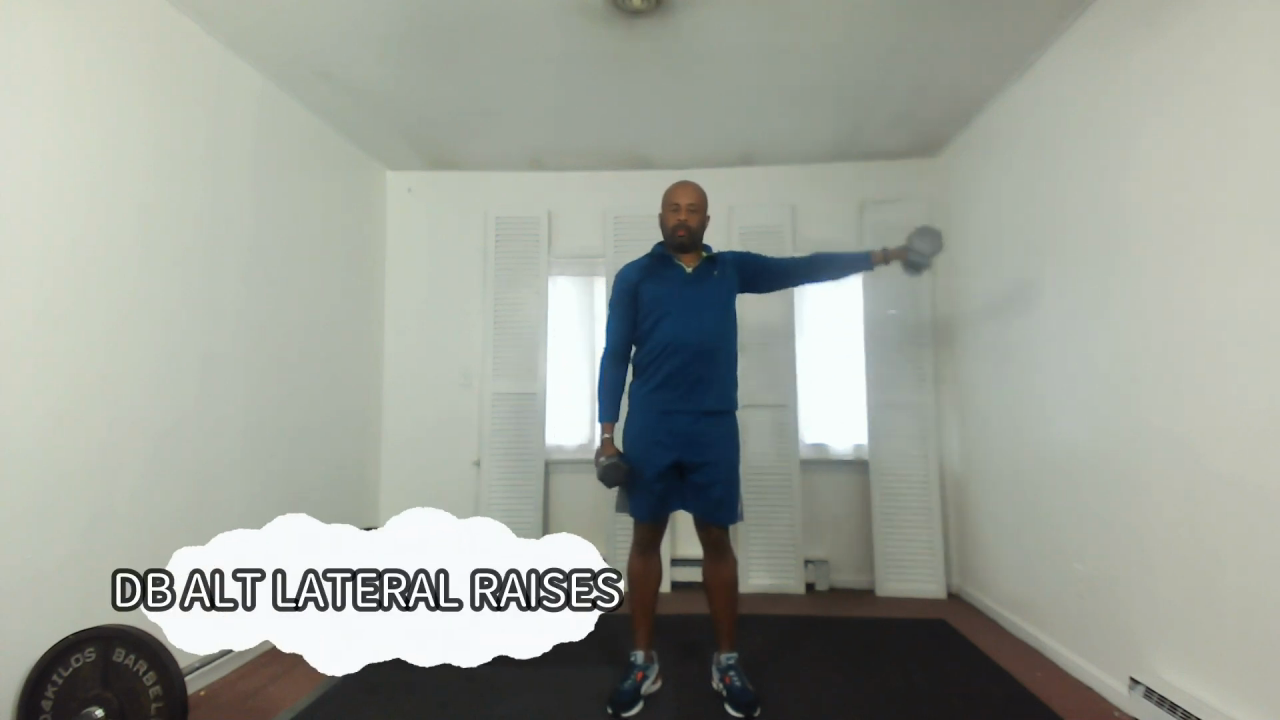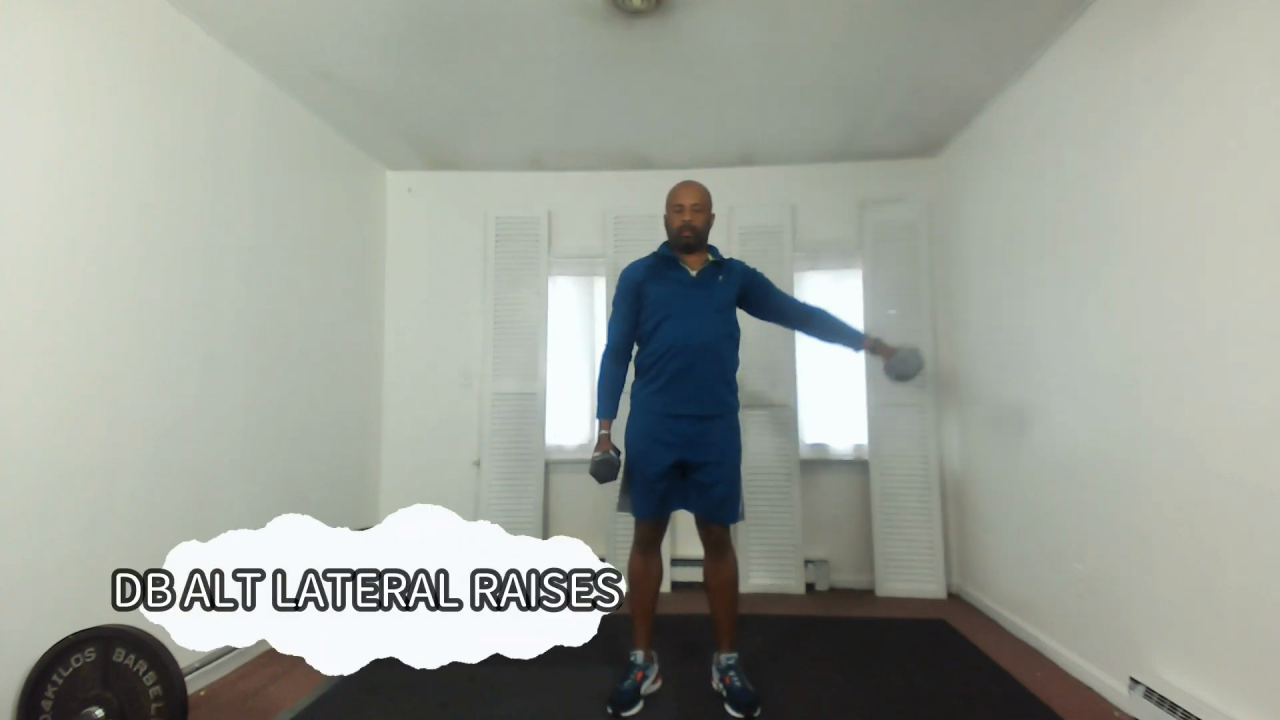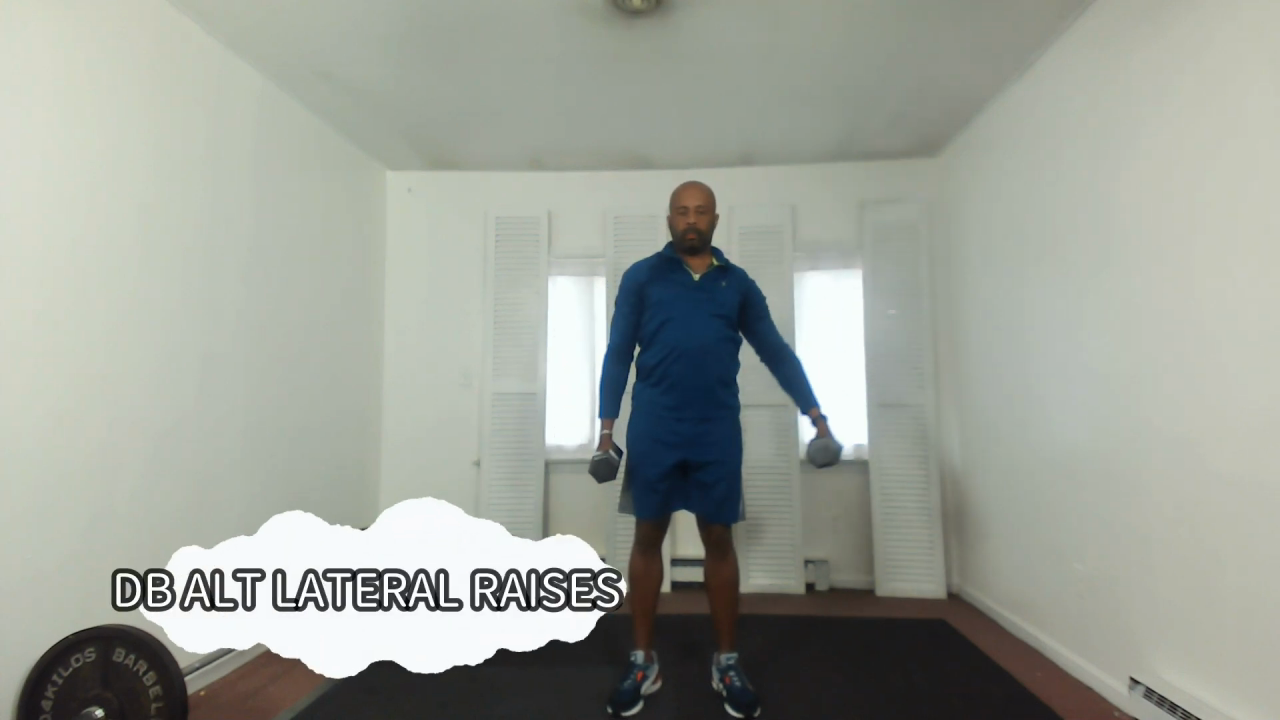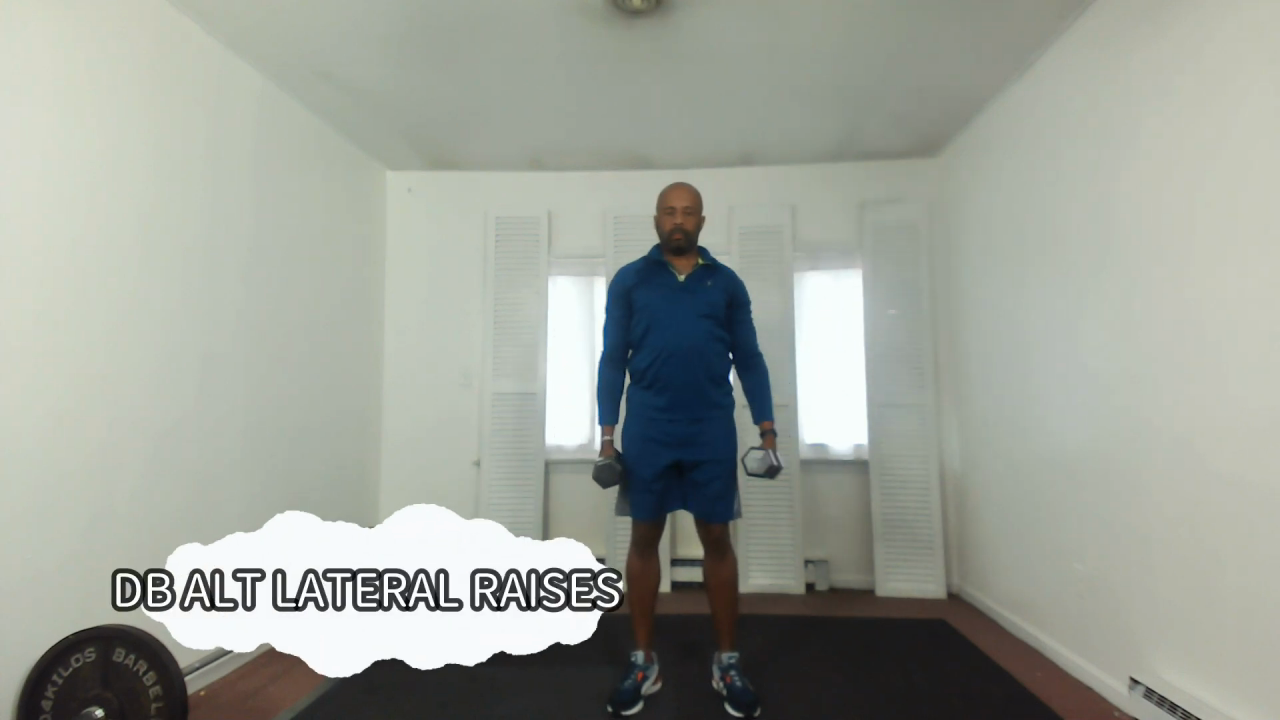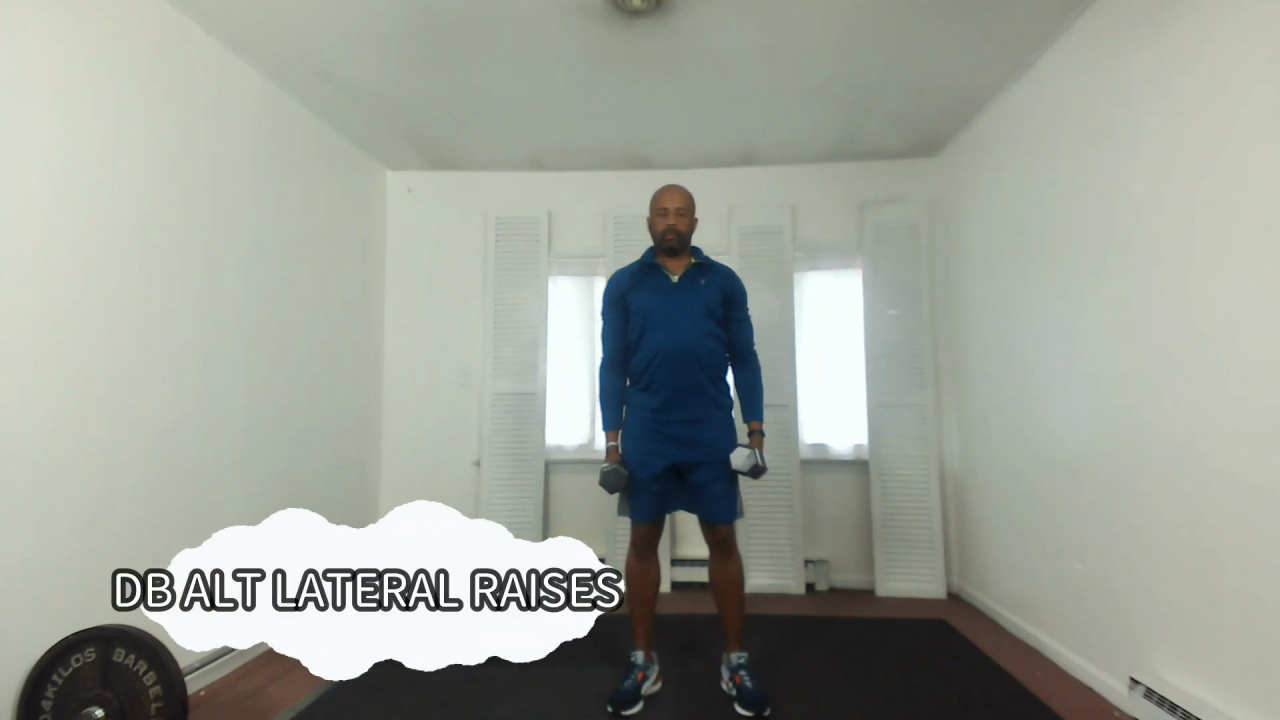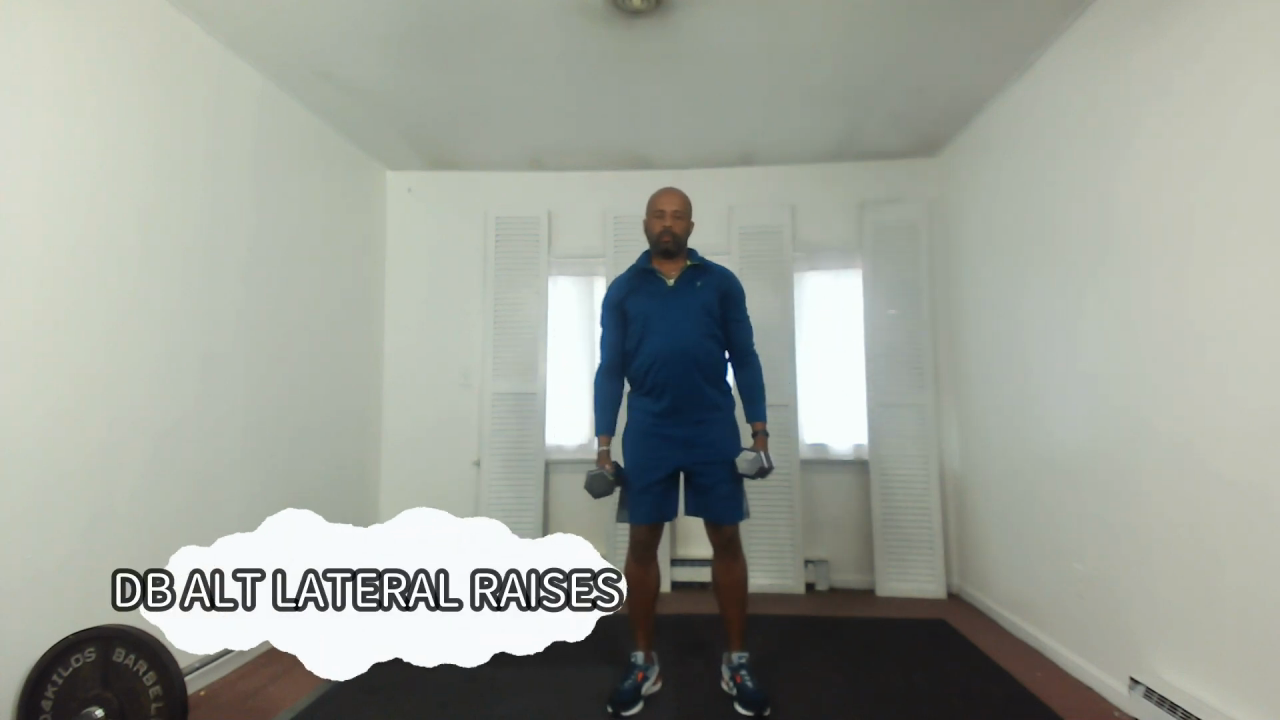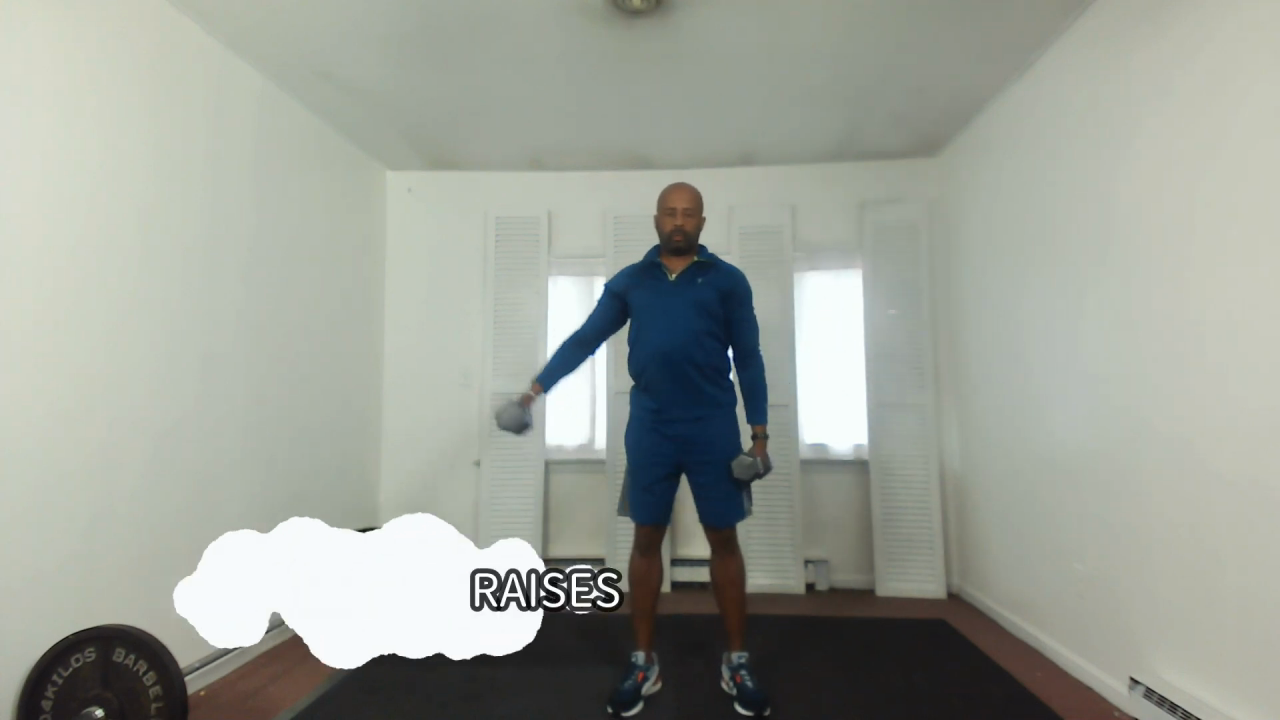
dt=0.3s
person 1, frame 1
left shoulder: (732, 269)
right shoulder: (634, 276)
left elbow: (804, 267)
right elbow: (615, 355)
left wrist: (879, 255)
right wrist: (607, 432)
left hip: (714, 427)
right hip: (649, 428)
left knee: (717, 541)
right knee: (646, 539)
left ankle: (727, 662)
right ankle: (643, 662)
person 1, frame 2
left shoulder: (736, 275)
right shoulder: (638, 276)
left elbow: (797, 313)
right elbow: (616, 352)
left wrist: (863, 342)
right wrist: (605, 426)
left hip: (716, 429)
right hip: (651, 427)
left knee: (717, 540)
right knee: (646, 538)
left ankle: (727, 663)
right ankle: (641, 661)
person 1, frame 3
left shoulder: (737, 282)
right shoulder: (641, 277)
left elbow: (775, 351)
right elbow: (618, 353)
left wrist: (814, 411)
right wrist: (606, 426)
left hip: (718, 431)
right hip: (654, 429)
left knee: (719, 541)
right knee: (648, 538)
left ankle: (727, 663)
right ankle: (643, 661)
person 1, frame 4
left shoulder: (727, 282)
right shoulder: (629, 280)
left elbow: (749, 358)
right elbow: (613, 358)
left wrist: (766, 426)
right wrist: (608, 431)
left hip: (712, 431)
right hip: (647, 430)
left knee: (716, 539)
right knee: (644, 538)
left ankle: (727, 662)
right ankle: (643, 661)
person 1, frame 5
left shoulder: (724, 281)
right shoulder: (624, 284)
left elbow: (744, 357)
right elbow: (613, 363)
left wrist: (755, 427)
right wrist: (613, 436)
left hip: (711, 430)
right hip: (646, 431)
left knee: (722, 539)
right knee: (643, 539)
left ankle: (735, 663)
right ankle: (643, 662)
person 1, frame 6
left shoulder: (721, 282)
right shoulder: (622, 290)
left elbow: (744, 358)
right elbow: (611, 368)
left wrist: (759, 428)
right wrist: (603, 440)
left hip: (713, 430)
right hip: (648, 432)
left knee: (725, 540)
right knee: (642, 542)
left ankle: (736, 663)
right ankle: (642, 662)
person 1, frame 7
left shoulder: (728, 280)
right shoulder: (630, 281)
left elbow: (748, 357)
right elbow: (587, 337)
left wrist: (759, 430)
right wrist: (538, 386)
left hip: (714, 428)
right hip: (650, 428)
left knee: (723, 538)
right knee: (646, 539)
left ankle: (737, 663)
right ankle: (643, 663)
